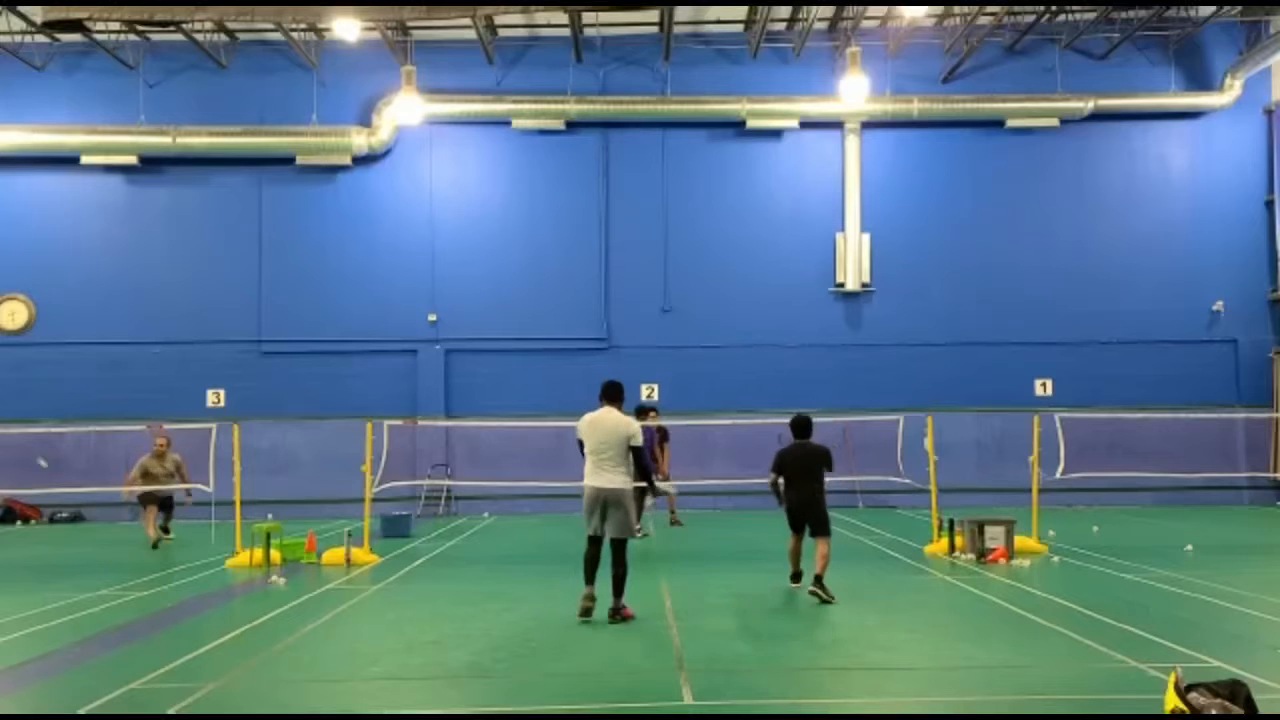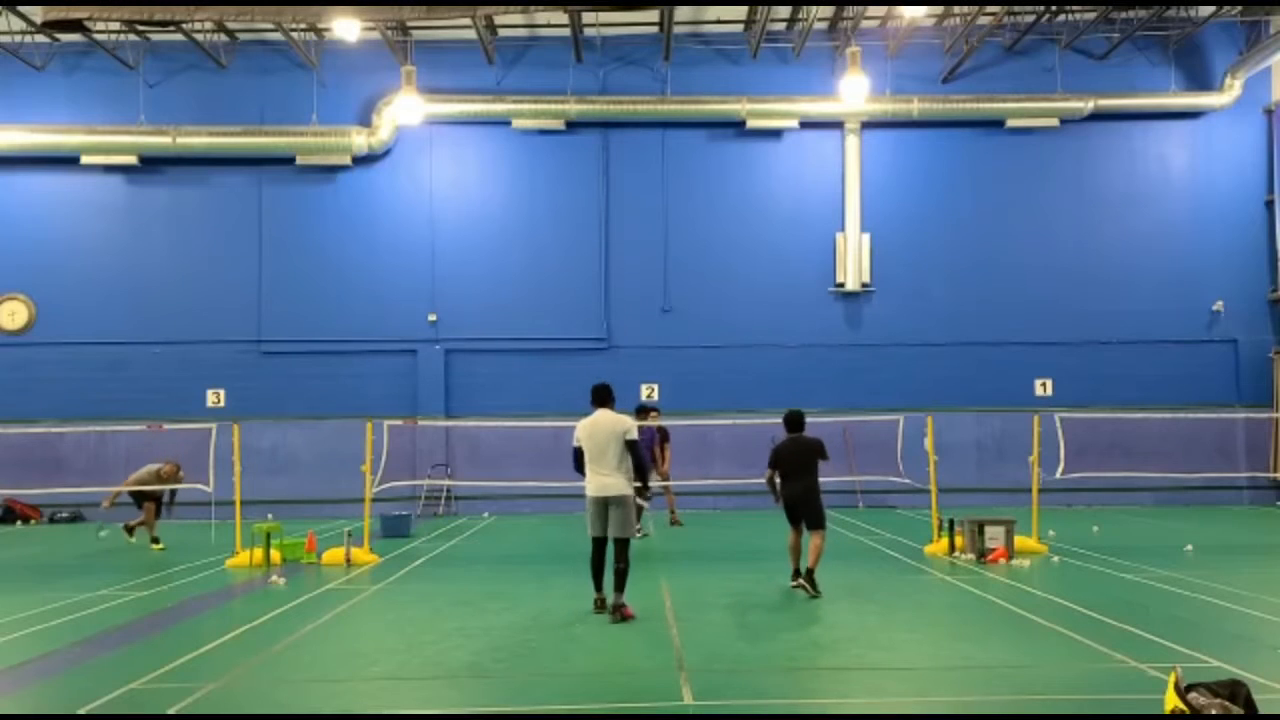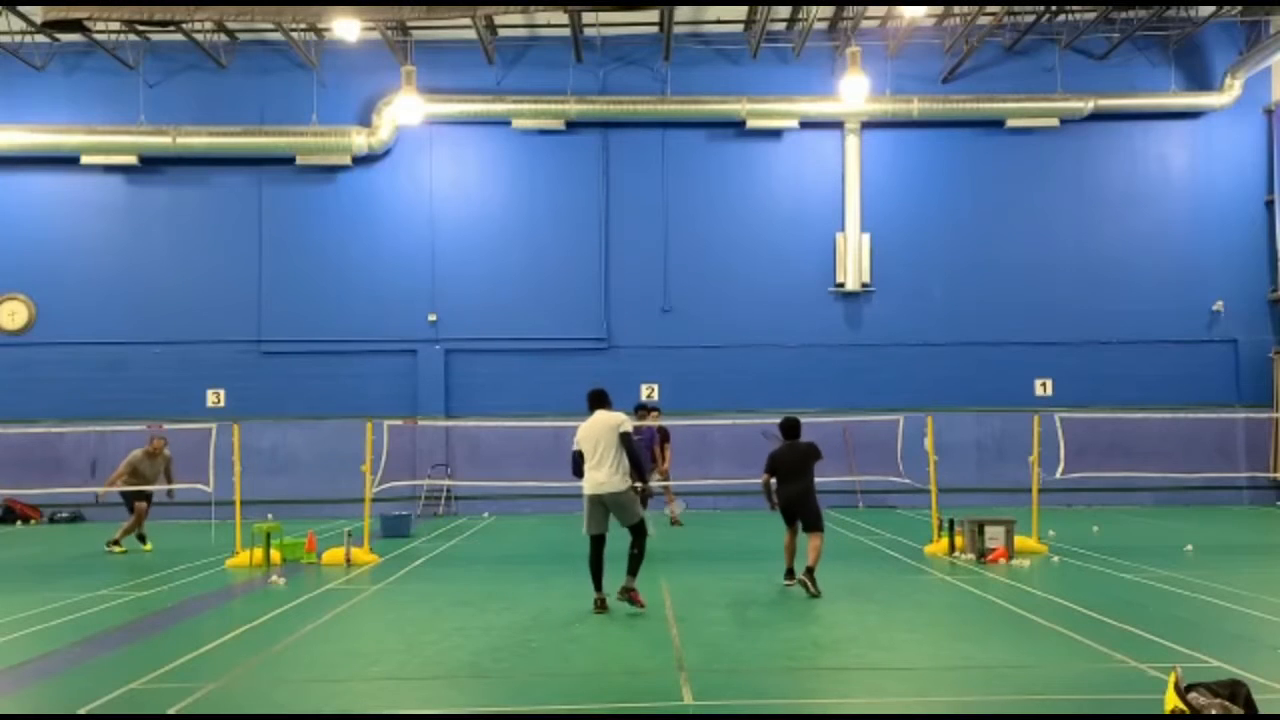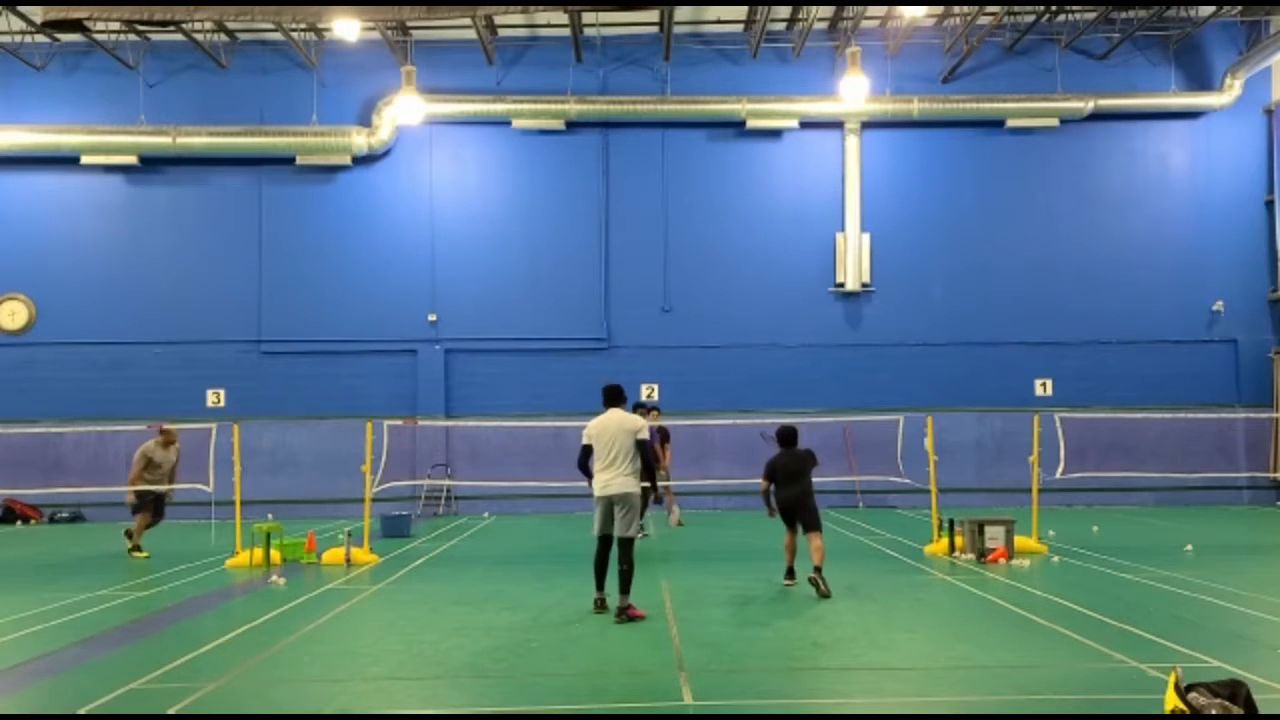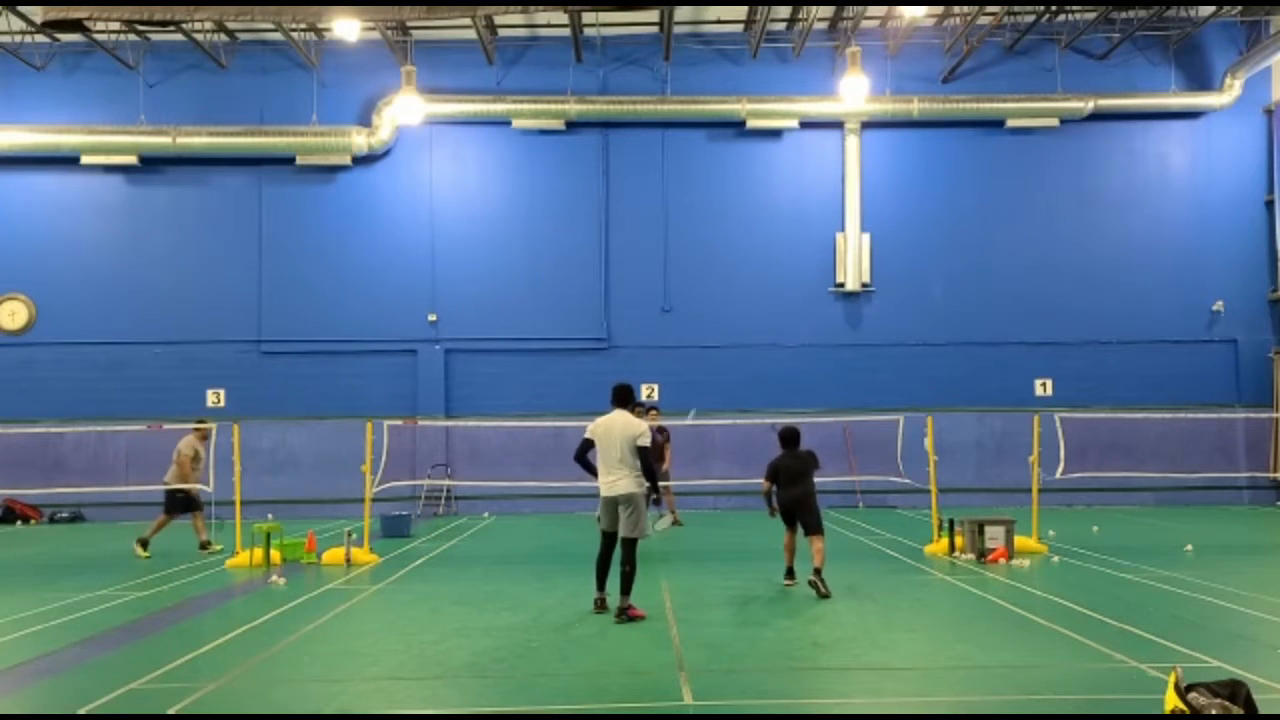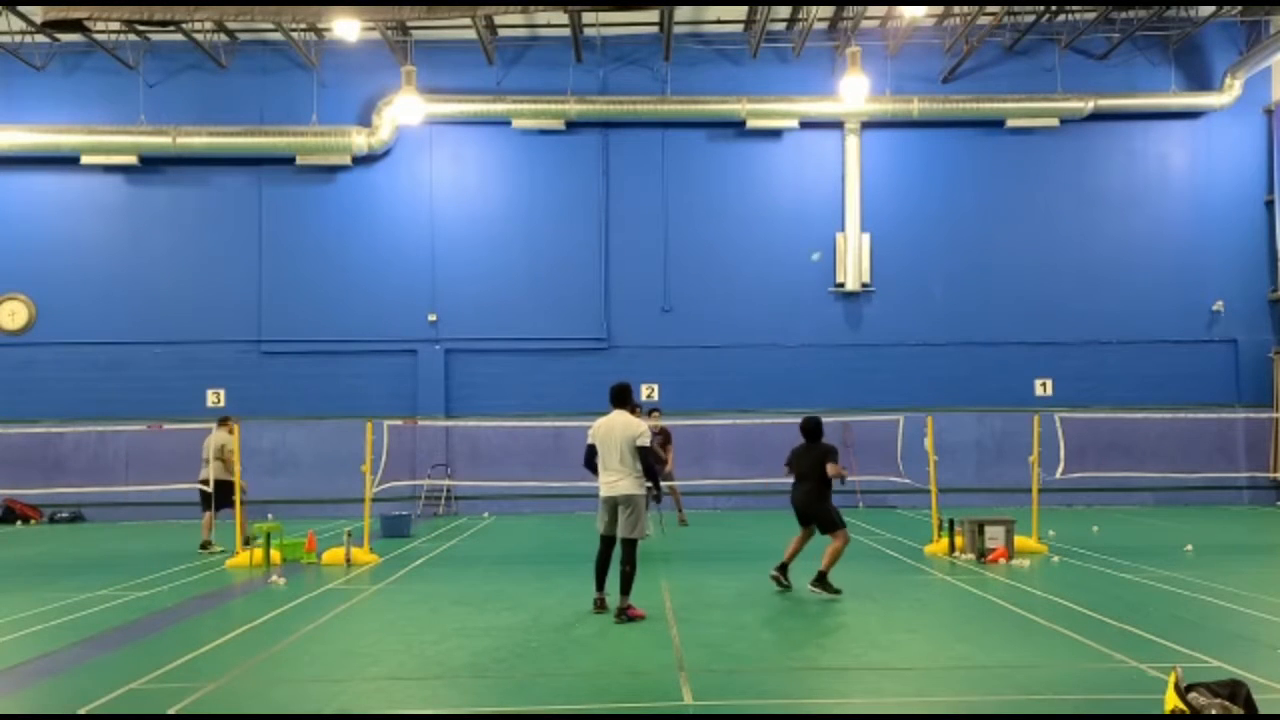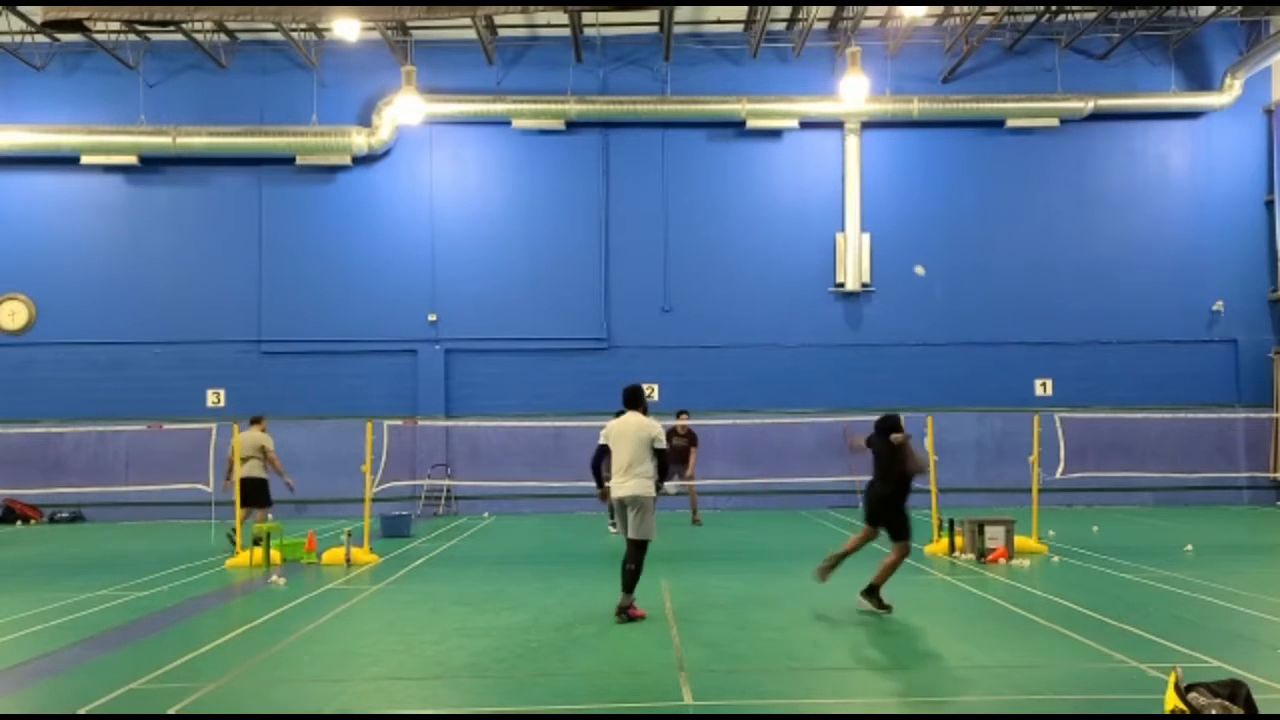
dt=0.4s
person 1, frame 1
left shoulder: (585, 421)
right shoulder: (630, 425)
right elbow: (640, 463)
right wrist: (651, 485)
left hip: (592, 488)
right hip: (620, 489)
left knee: (593, 543)
right knee: (618, 548)
left ankle: (589, 594)
right ankle: (617, 607)
person 1, frame 2
left shoulder: (581, 426)
right shoulder: (625, 422)
left elbow: (578, 465)
right elbow: (637, 458)
right wrist: (645, 484)
left hip: (594, 491)
right hip: (621, 490)
left knee: (598, 545)
right knee: (621, 547)
left ankle: (599, 598)
right ankle: (618, 602)
person 1, frame 3
left shoulder: (582, 429)
right shoulder: (620, 418)
left elbow: (576, 469)
right elbow: (632, 452)
right wrist: (643, 480)
left hip: (591, 490)
right hip: (618, 487)
left knee: (596, 544)
right knee: (639, 532)
left ankle: (599, 598)
right ankle: (628, 587)
person 1, frame 4
left shoulder: (592, 425)
right shoulder: (637, 422)
left elbow: (582, 462)
right elbow: (647, 459)
left hip: (601, 490)
right hip: (627, 489)
left knee: (603, 544)
right knee: (625, 546)
left ankle: (600, 598)
right ankle: (624, 606)
person 1, frame 5
left shoulder: (597, 424)
right shoulder: (639, 426)
left elbow: (579, 455)
right elbow: (646, 464)
right wrist: (656, 490)
left hip: (607, 491)
right hip: (632, 491)
left knee: (606, 544)
right knee: (628, 548)
left ankle: (600, 598)
right ankle: (624, 607)
person 1, frame 6
left shoulder: (597, 426)
right shoulder: (638, 426)
left elbow: (588, 461)
right elbow: (647, 463)
right wrist: (657, 487)
left hip: (607, 492)
right hip: (632, 491)
left knee: (605, 544)
right knee: (628, 548)
left ankle: (599, 598)
right ankle: (623, 607)
person 1, frame 7
left shoulder: (611, 427)
right shoulder: (653, 427)
left elbow: (596, 462)
right elbow: (664, 464)
left wrist: (601, 487)
right wrist: (659, 481)
left hip: (618, 492)
right hip: (641, 492)
left knee: (632, 546)
right knee: (640, 548)
left ankle: (626, 602)
right ankle: (625, 602)
person 2, frame 1
left shoulder: (783, 454)
right shoulder: (822, 451)
left elbow: (773, 481)
right elbow: (830, 469)
left wrist: (779, 497)
left hip: (793, 504)
right hip: (815, 503)
left knee: (796, 536)
right knee: (822, 542)
left ankle: (795, 575)
right ankle: (818, 582)
person 2, frame 2
left shoulder: (778, 449)
right shoulder: (815, 444)
left elbow: (769, 477)
right elbow: (824, 458)
left wrist: (775, 493)
left hip: (788, 497)
right hip: (810, 495)
left knee: (795, 531)
right knee: (817, 534)
left ankle: (796, 574)
right ankle: (808, 576)
person 2, frame 3
left shoulder: (775, 455)
right shoulder: (810, 448)
left elbow: (765, 481)
right elbow: (818, 458)
left wrist: (770, 500)
left hip: (785, 499)
right hip: (806, 497)
left knee: (792, 531)
right knee: (816, 536)
left ankle: (789, 573)
right ankle: (808, 573)
person 2, frame 4
left shoulder: (773, 462)
right shoulder: (807, 455)
left elbow: (764, 488)
left wrist: (769, 506)
left hip: (783, 502)
right hip: (804, 499)
left knee: (791, 530)
right knee: (815, 537)
left ankle: (789, 573)
right ankle: (817, 572)
person 2, frame 5
left shoulder: (775, 463)
right shoulder: (809, 456)
left elbow: (766, 489)
left wrist: (770, 506)
left hip: (785, 503)
right hip: (806, 501)
left knee: (791, 530)
right knee: (817, 540)
left ankle: (789, 573)
right ankle: (816, 573)
person 2, frame 6
left shoulder: (797, 451)
right shoulder: (828, 450)
left elbow: (789, 471)
right elbow: (832, 473)
right wrist: (841, 473)
left hip: (799, 500)
right hip: (817, 501)
left knee: (807, 533)
right knee: (841, 538)
left ankle: (781, 569)
right ankle: (820, 579)
person 2, frame 7
left shoulder: (879, 442)
right shoulder: (897, 452)
left elbow: (865, 444)
right elbow: (918, 469)
left wrist: (858, 445)
right wrist: (906, 444)
left hip: (874, 497)
right hip: (890, 505)
left knee: (869, 533)
right knee: (901, 550)
left ankle: (834, 559)
right ankle: (871, 592)
